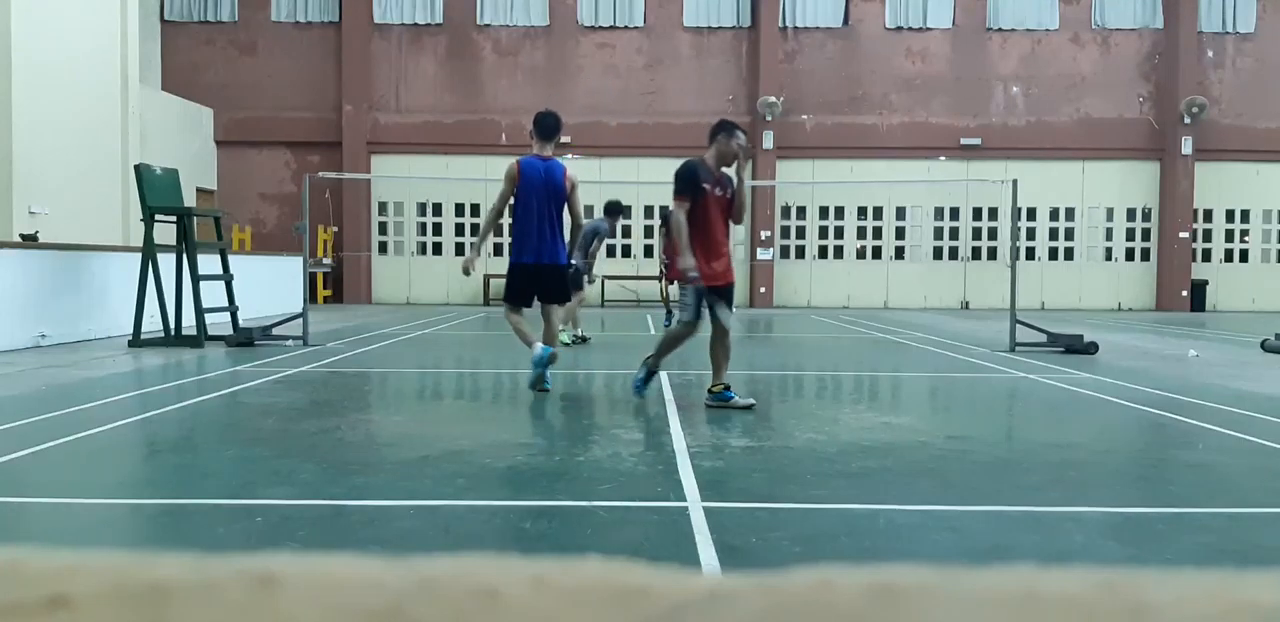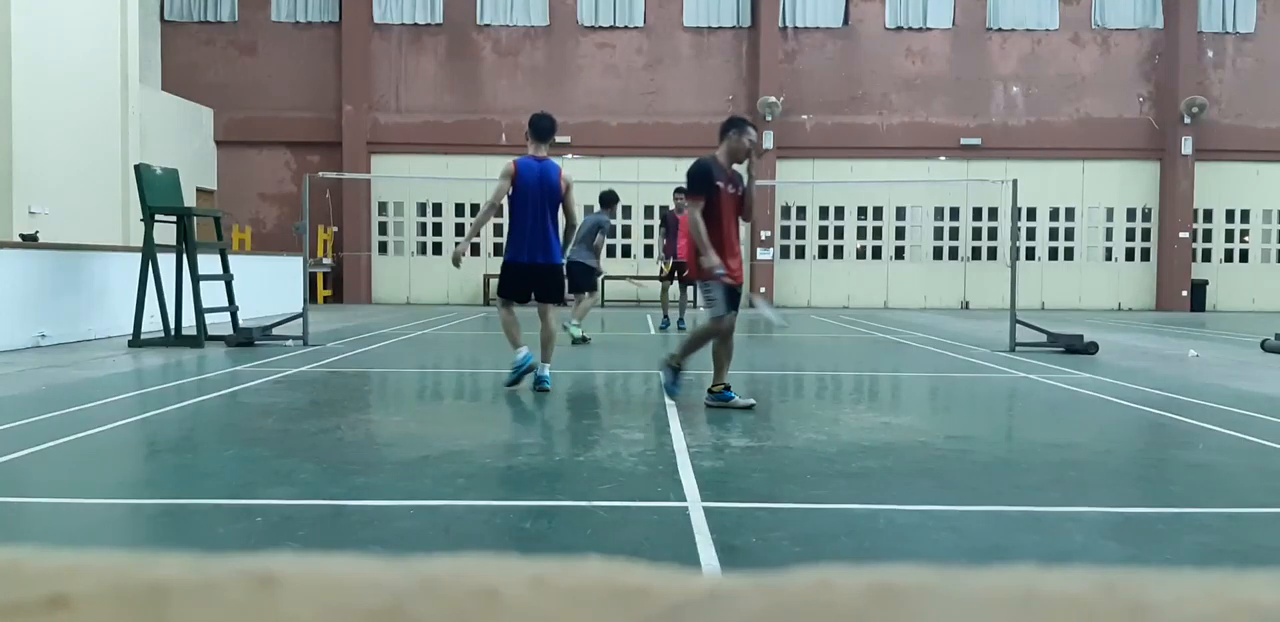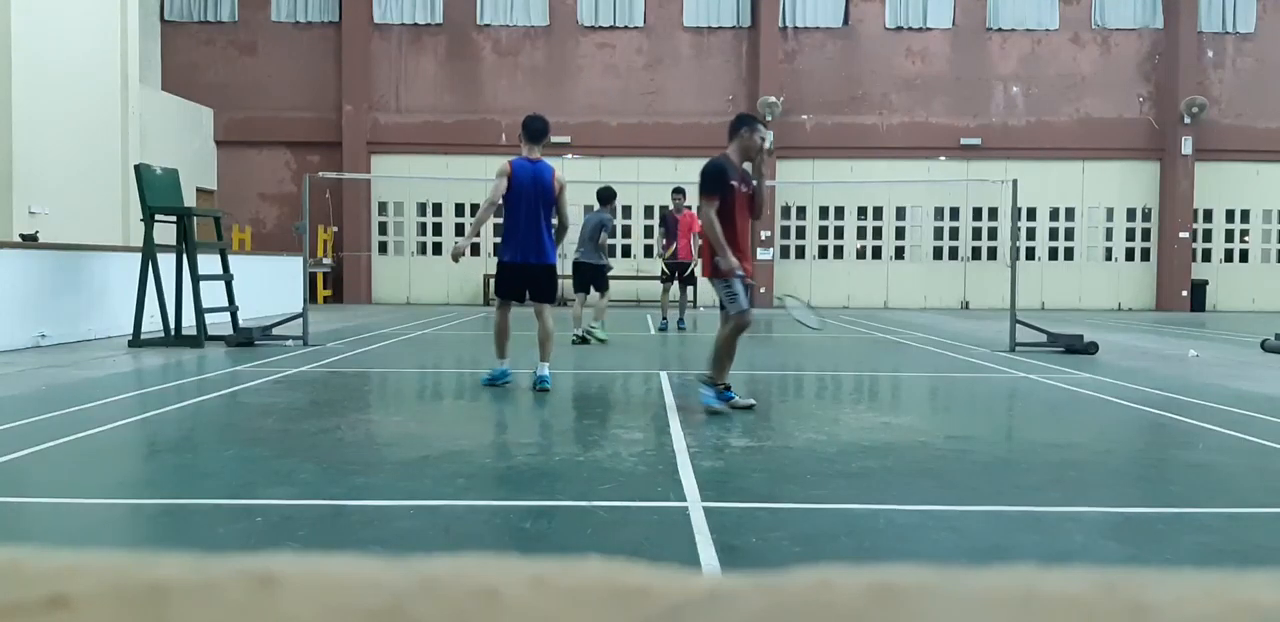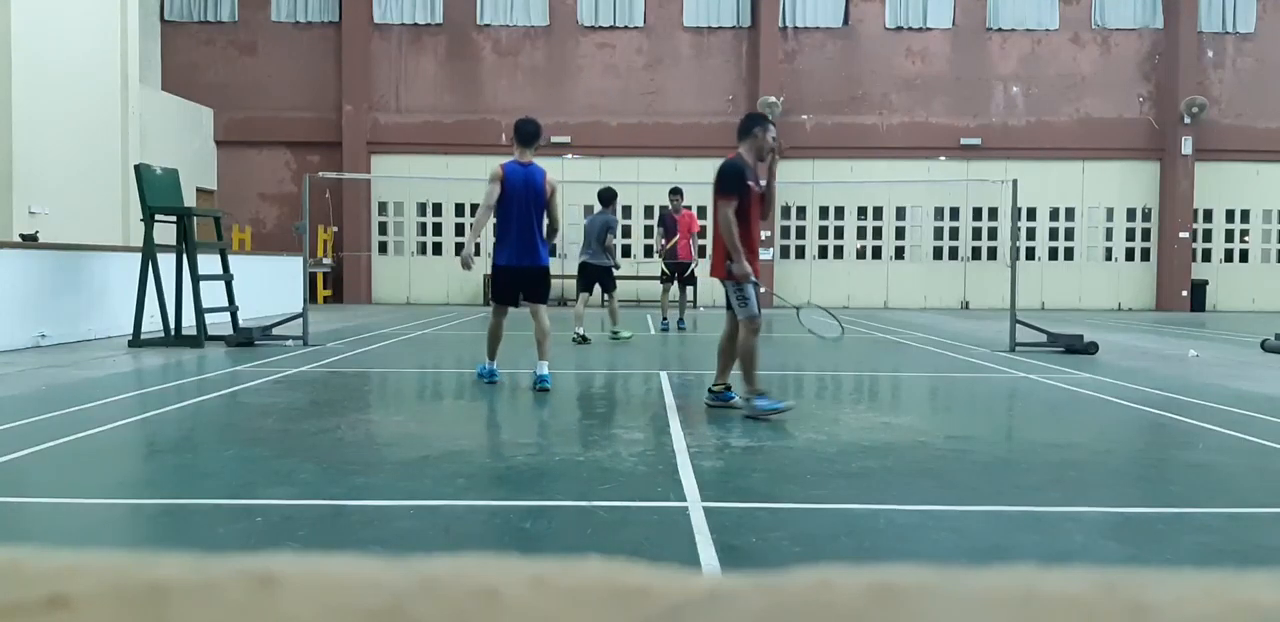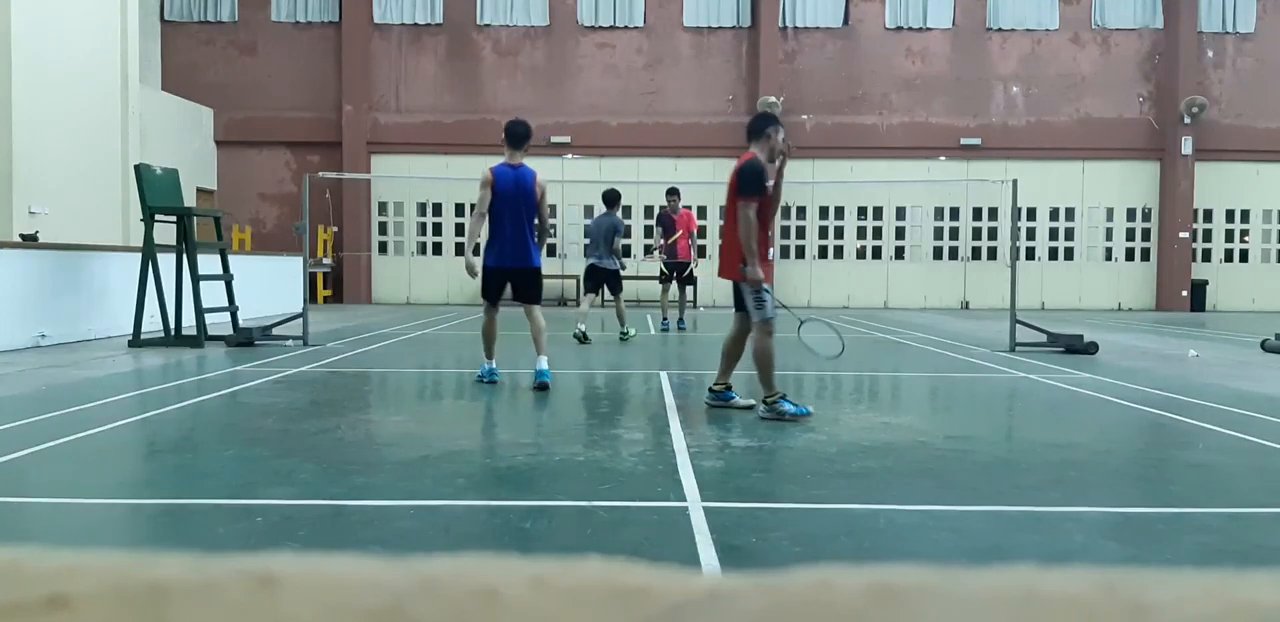
dt=0.1s
person 1, frame 1
left shoulder: (726, 180)
right shoulder: (691, 170)
left elbow: (737, 218)
right elbow: (678, 213)
left wrist: (741, 177)
right wrist: (685, 255)
left hip: (722, 268)
right hip: (694, 267)
left knee: (722, 326)
right knee: (688, 325)
left ankle: (719, 389)
right ankle: (651, 365)
person 1, frame 2
left shoulder: (735, 177)
right shoulder: (703, 168)
left elbow: (747, 215)
right elbow: (693, 213)
left wrist: (751, 175)
right wrist: (708, 254)
left hip: (732, 264)
right hip: (710, 263)
left knee: (728, 325)
right knee: (719, 323)
left ankle: (720, 389)
right ankle: (674, 363)
person 1, frame 3
left shoulder: (744, 174)
right shoulder: (717, 167)
left elbow: (755, 214)
right elbow: (708, 214)
left wrist: (760, 174)
right wrist: (725, 255)
left hip: (741, 262)
right hip: (725, 262)
left knee: (732, 321)
right knee: (741, 319)
left ankle: (720, 387)
right ankle: (710, 381)
person 1, frame 4
left shoulder: (747, 169)
right shoulder: (735, 166)
left elbow: (763, 213)
right elbow: (726, 215)
left wrist: (771, 173)
right wrist: (738, 259)
left hip: (741, 262)
right hip: (736, 262)
left knee: (736, 324)
right knee: (751, 324)
left ankle: (719, 389)
right ankle: (754, 396)
person 1, frame 5
left shoulder: (756, 168)
right shoulder: (753, 167)
left elbow: (767, 215)
right elbow: (746, 216)
left wrist: (780, 174)
right wrist: (752, 263)
left hip: (748, 264)
right hip: (749, 265)
left knee: (743, 325)
right knee: (765, 327)
left ankle: (720, 388)
right ankle: (772, 400)
person 2, frame 1
left shoulder: (517, 168)
right shoulder: (567, 175)
left elbow: (497, 211)
right elbow: (578, 222)
left wrist: (475, 249)
right wrist: (569, 255)
left hip: (524, 256)
right hip: (555, 257)
left knee: (513, 310)
right knee: (550, 313)
left ankle: (539, 350)
right ankle: (542, 373)
person 2, frame 2
left shoulder: (513, 168)
right shoulder: (562, 176)
left elbow: (493, 205)
right elbow: (572, 222)
left wrist: (466, 241)
right wrist: (560, 250)
left hip: (518, 255)
right hip: (550, 257)
left knee: (506, 307)
right knee: (547, 312)
left ankle: (522, 354)
right ankle: (544, 372)
person 2, frame 3
left shoulder: (508, 168)
right shoulder: (556, 177)
left elbow: (491, 203)
right elbow: (563, 222)
left wrist: (466, 239)
left hip: (512, 255)
right hip: (544, 257)
left knee: (503, 308)
right knee: (543, 312)
left ankle: (501, 367)
right ankle: (543, 372)
person 2, frame 4
left shoulder: (500, 173)
right shoulder: (547, 180)
left elbow: (487, 208)
right elbow: (554, 224)
left wrist: (468, 245)
left hip: (506, 258)
right hip: (536, 259)
left knee: (499, 312)
right knee: (539, 313)
left ankle: (489, 366)
right ankle: (543, 370)
person 2, frame 5
left shoulder: (491, 175)
right shoulder: (537, 181)
left elbow: (480, 214)
right elbow: (543, 225)
left wrist: (469, 252)
right wrist: (536, 252)
left hip: (496, 258)
right hip: (527, 260)
left knee: (491, 311)
right knee: (534, 312)
left ankle: (489, 367)
right ankle: (542, 366)
